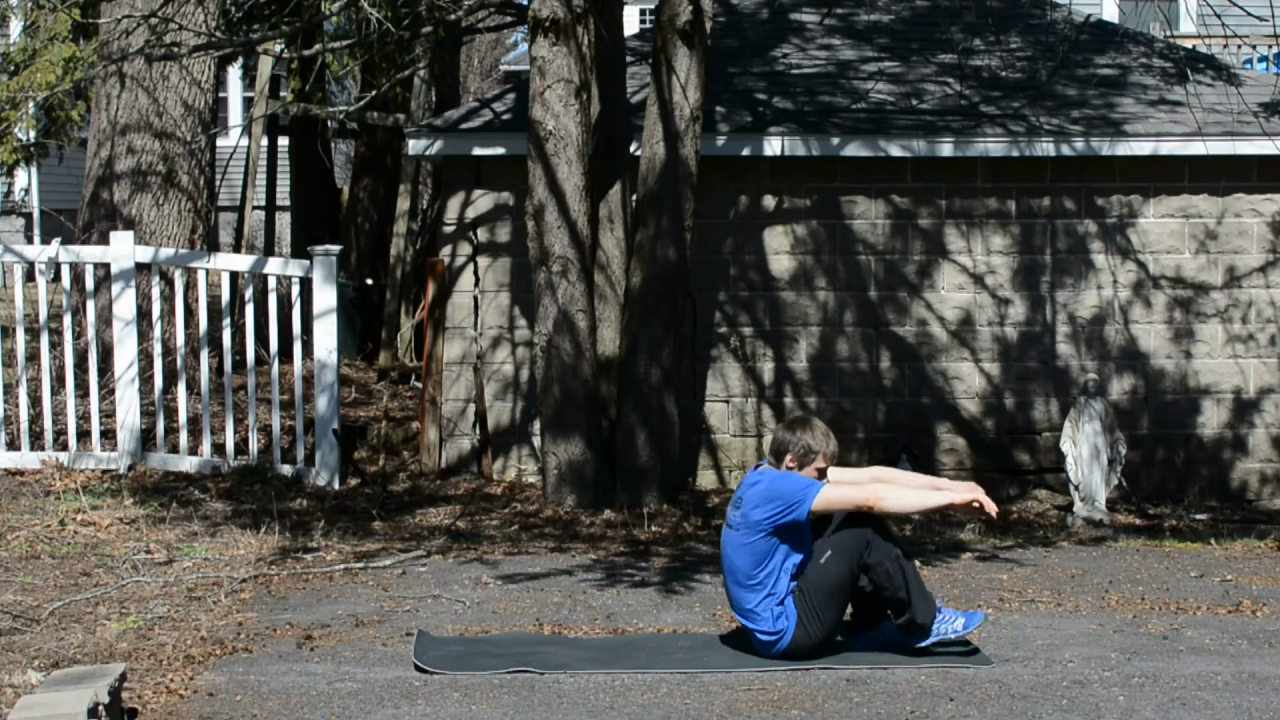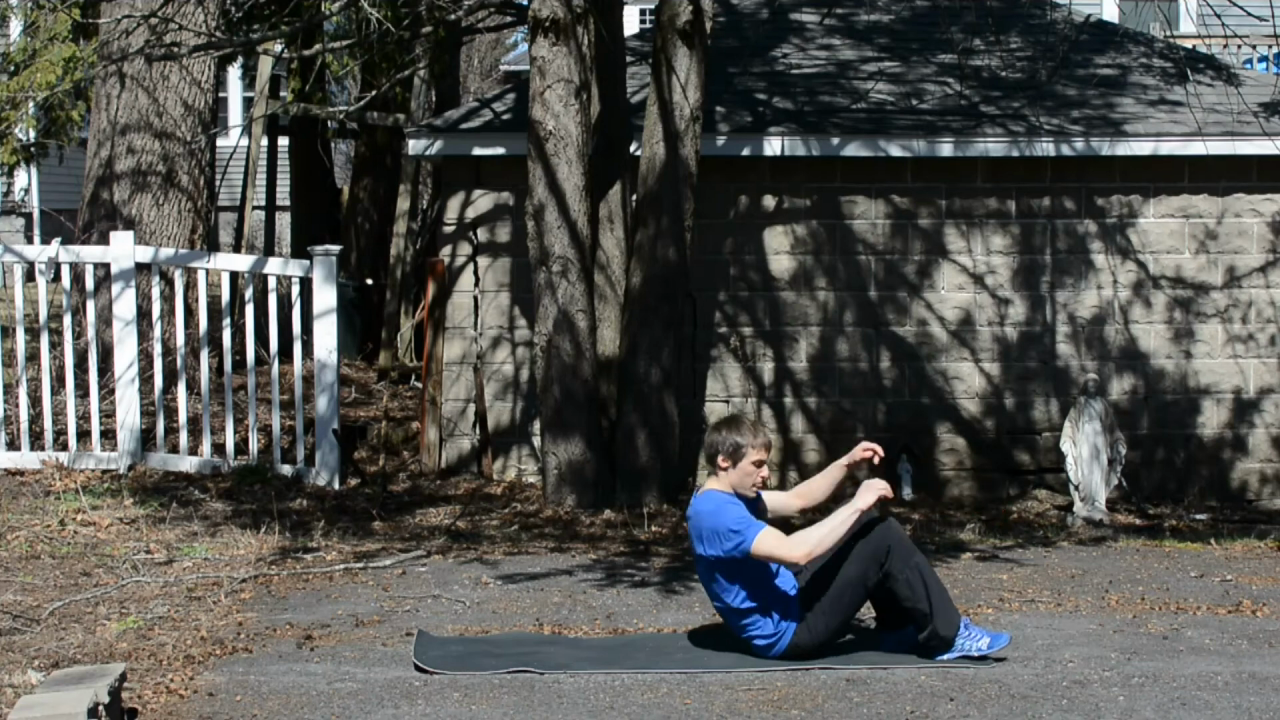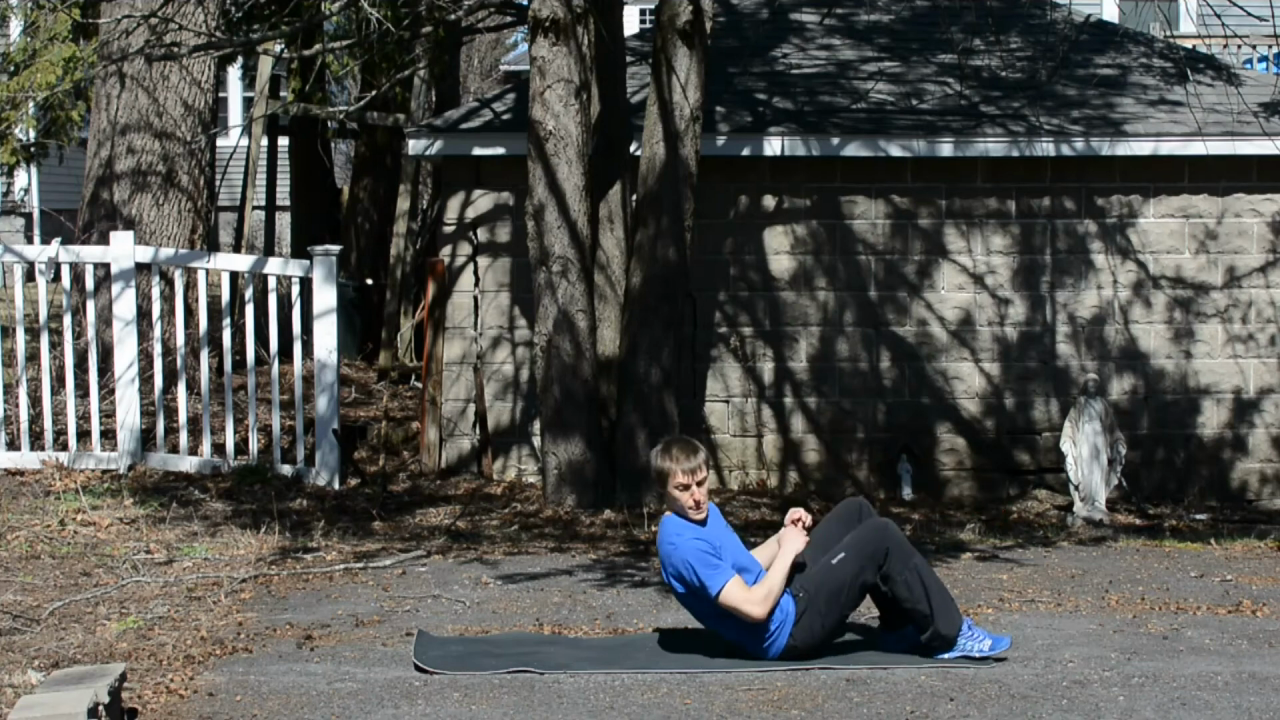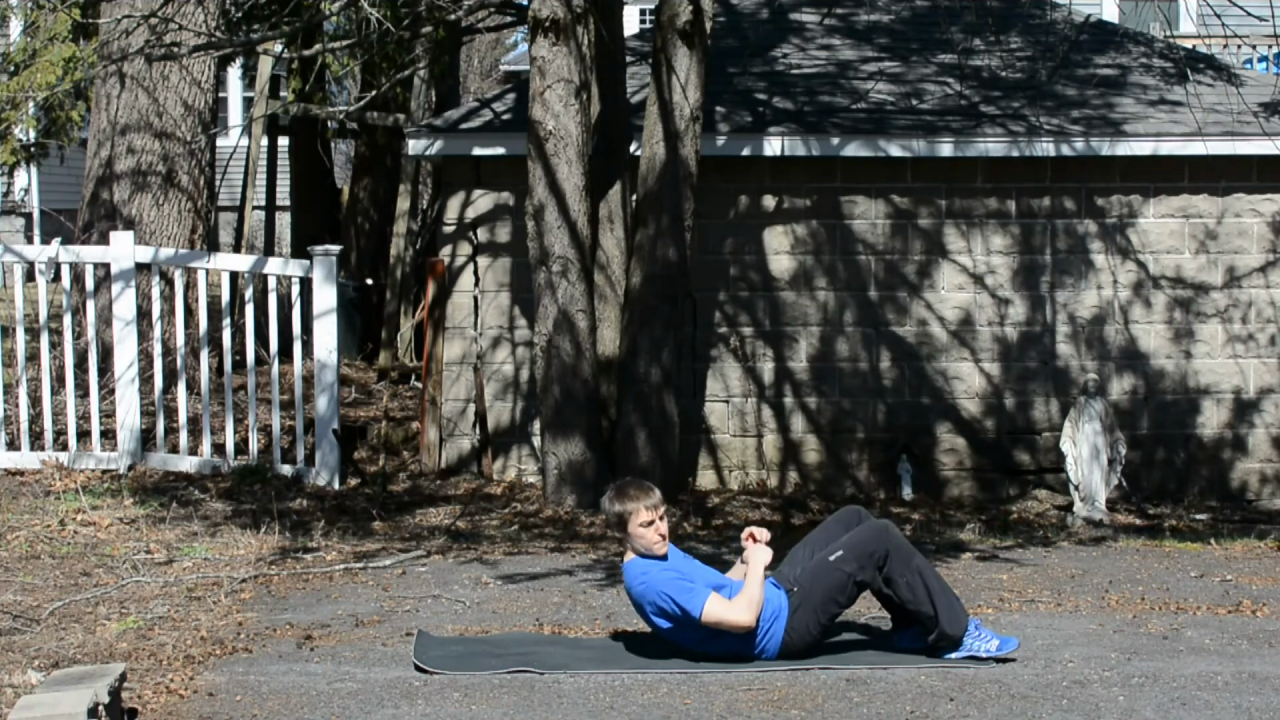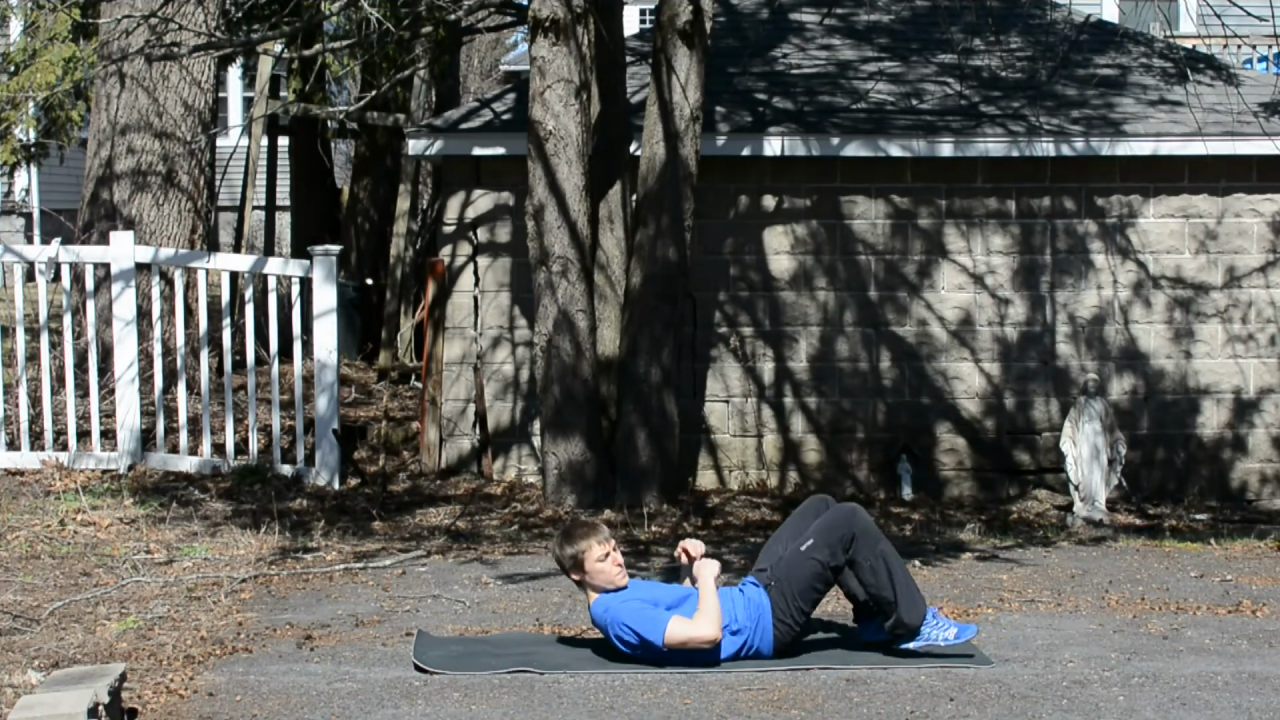
dt=0.3s
person 1, frame 1
left shoulder: (770, 474)
right shoulder: (773, 490)
left elbow: (872, 476)
right elbow: (871, 499)
left wrist: (946, 485)
right wrist: (953, 495)
left hip: (787, 605)
right hip: (786, 631)
left knee: (857, 523)
right knee: (864, 529)
left ankle: (875, 623)
right ankle: (922, 625)
person 1, frame 2
left shoulder: (724, 494)
right shoulder: (717, 513)
left elbow: (795, 501)
right elbow: (798, 551)
left wrist: (845, 463)
right wrist: (857, 505)
left hip: (785, 602)
right hip: (787, 631)
left knee: (863, 521)
right knee: (884, 536)
left ankle: (901, 629)
right ankle: (944, 638)
person 1, frame 3
left shoulder: (703, 513)
right shoulder: (680, 545)
right elbow: (755, 608)
left wrist: (782, 537)
right wrist: (789, 550)
left hip: (787, 600)
right hip: (788, 629)
left knee: (856, 511)
right knee: (882, 537)
left ankle: (902, 627)
right ankle: (946, 637)
person 1, frame 4
left shoulder: (658, 551)
right shoulder: (648, 581)
right elbow: (741, 617)
left wrist: (746, 559)
right wrist: (757, 564)
left hip: (775, 598)
right hip: (781, 626)
left knee: (855, 519)
right knee: (881, 539)
left ankle: (914, 627)
right ankle: (952, 636)
person 1, frame 5
left shoulder: (620, 594)
right shoulder: (616, 615)
right elbow: (707, 632)
left wrist: (690, 569)
right wrist: (705, 576)
left hip: (755, 595)
right hip: (769, 621)
left knee: (824, 506)
right knee: (850, 520)
left ankle: (875, 621)
right ankle: (911, 627)
